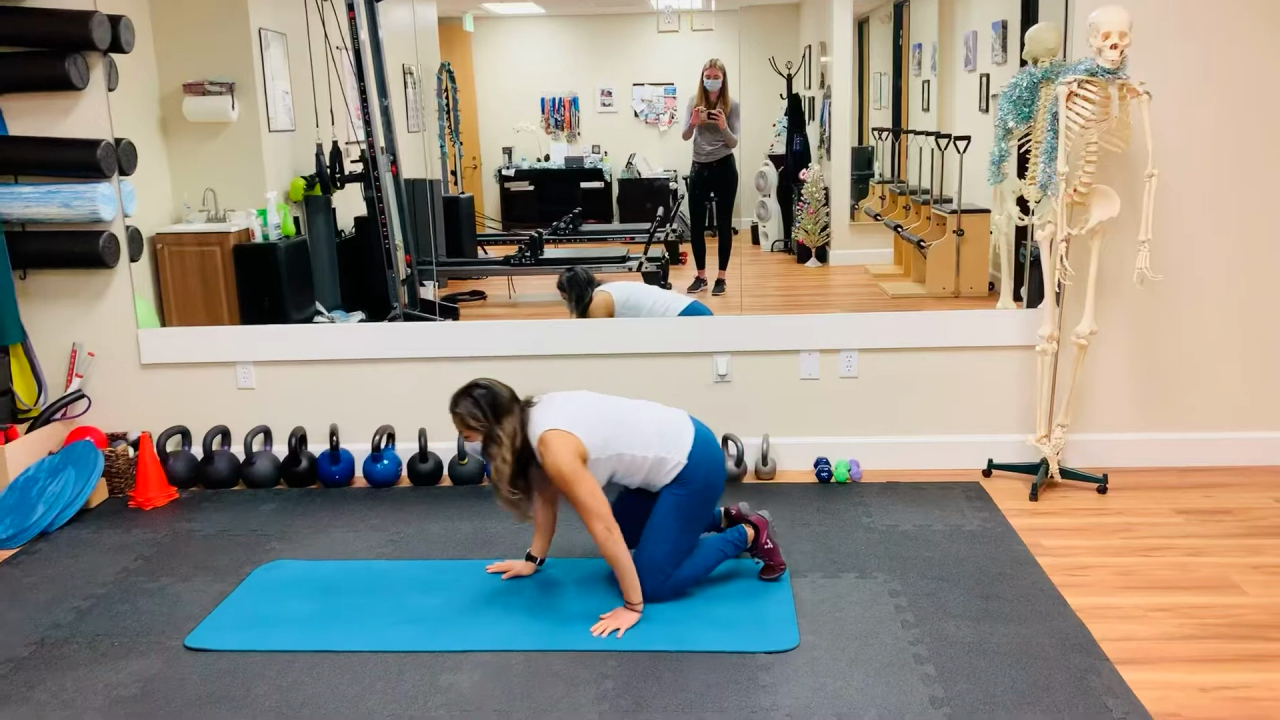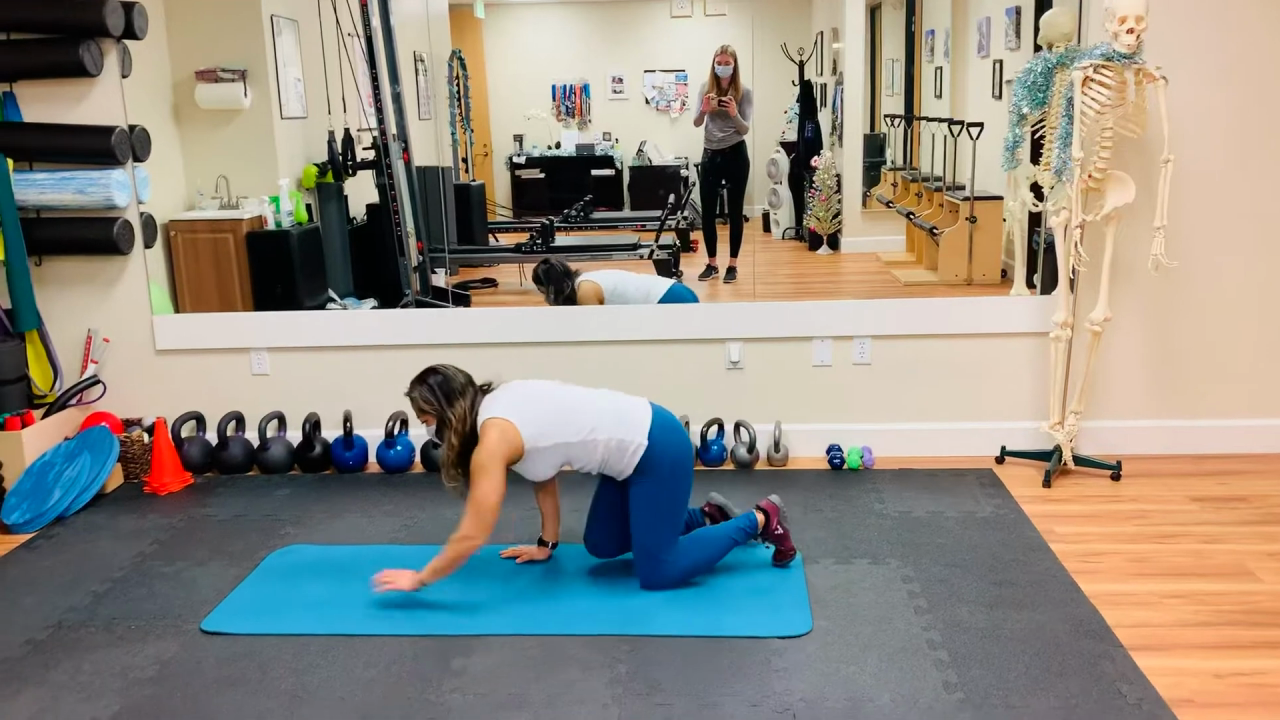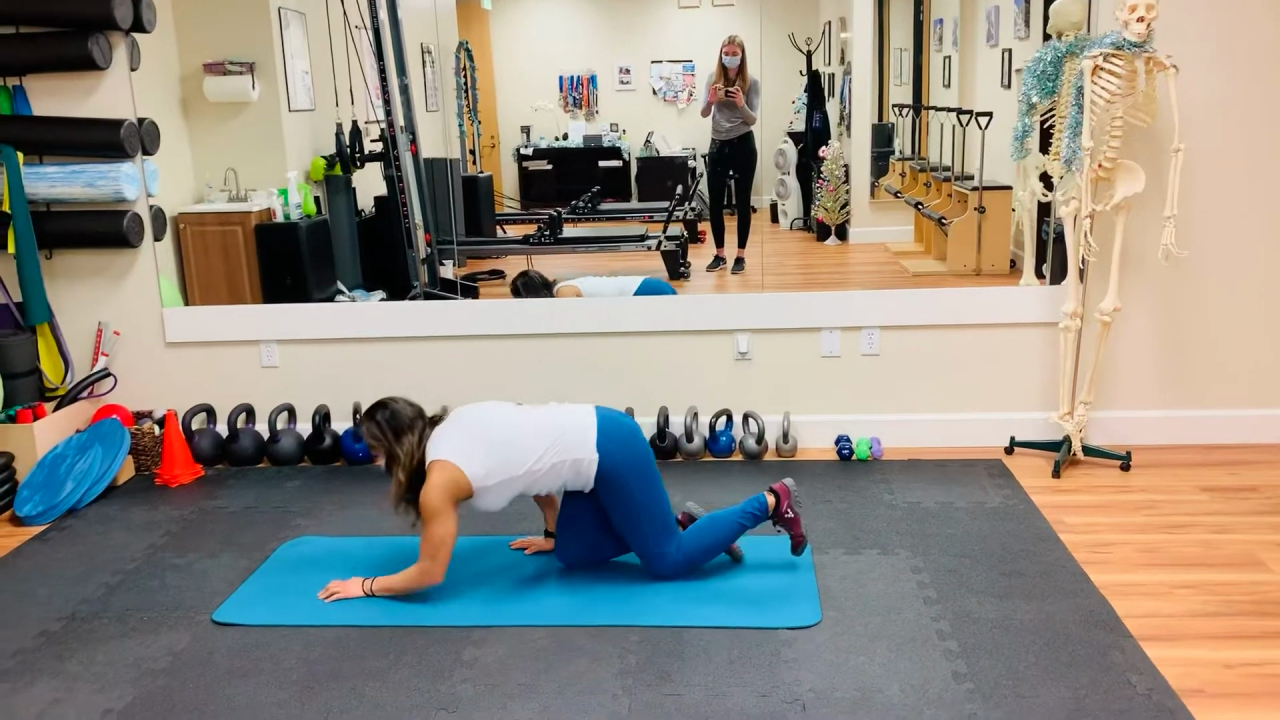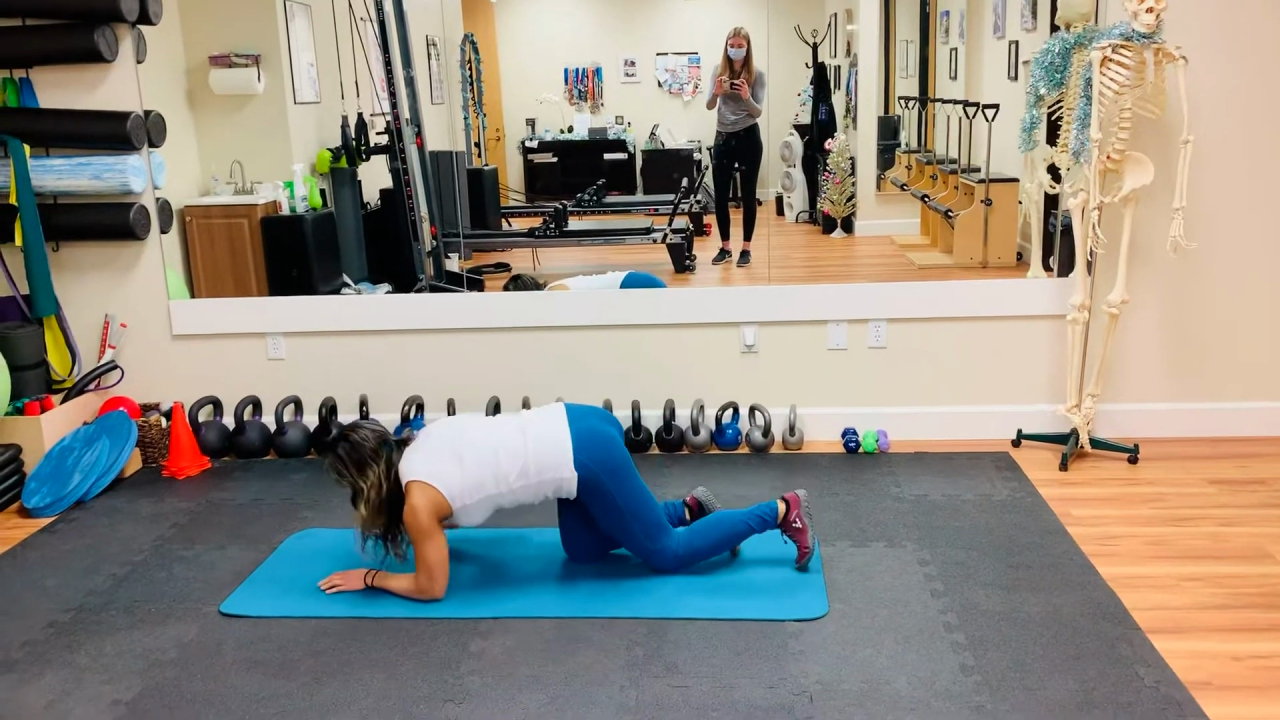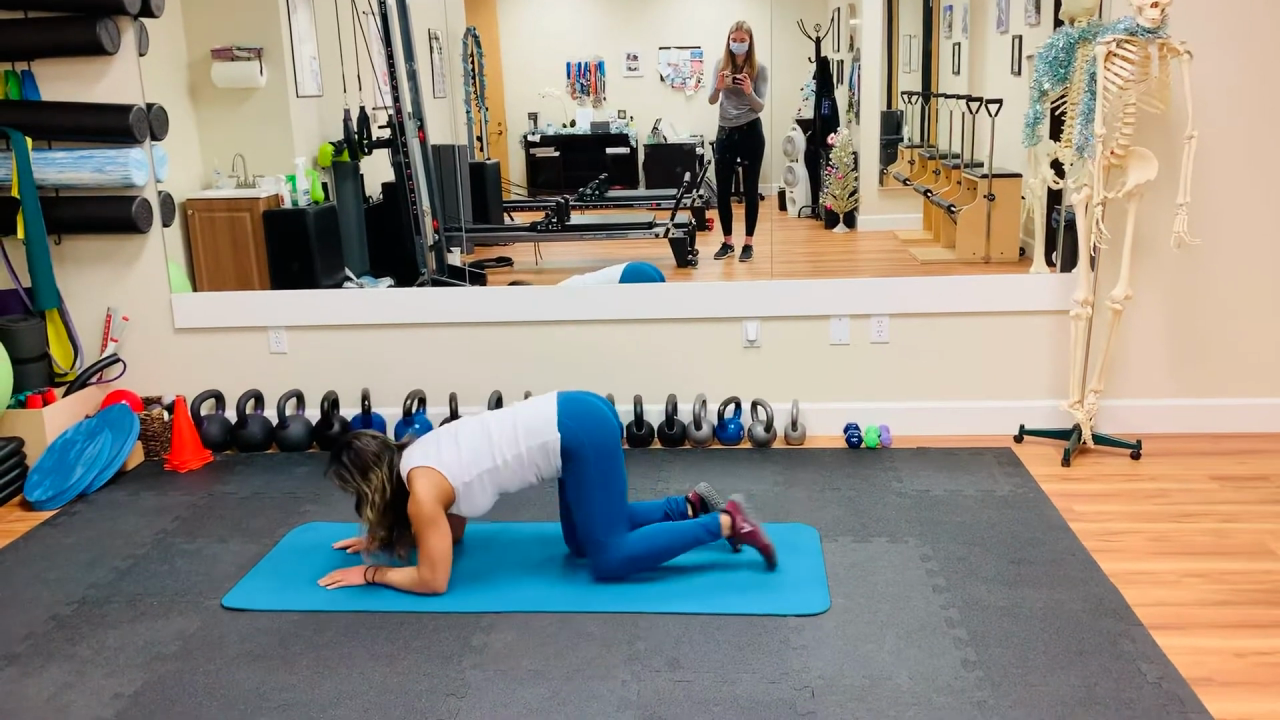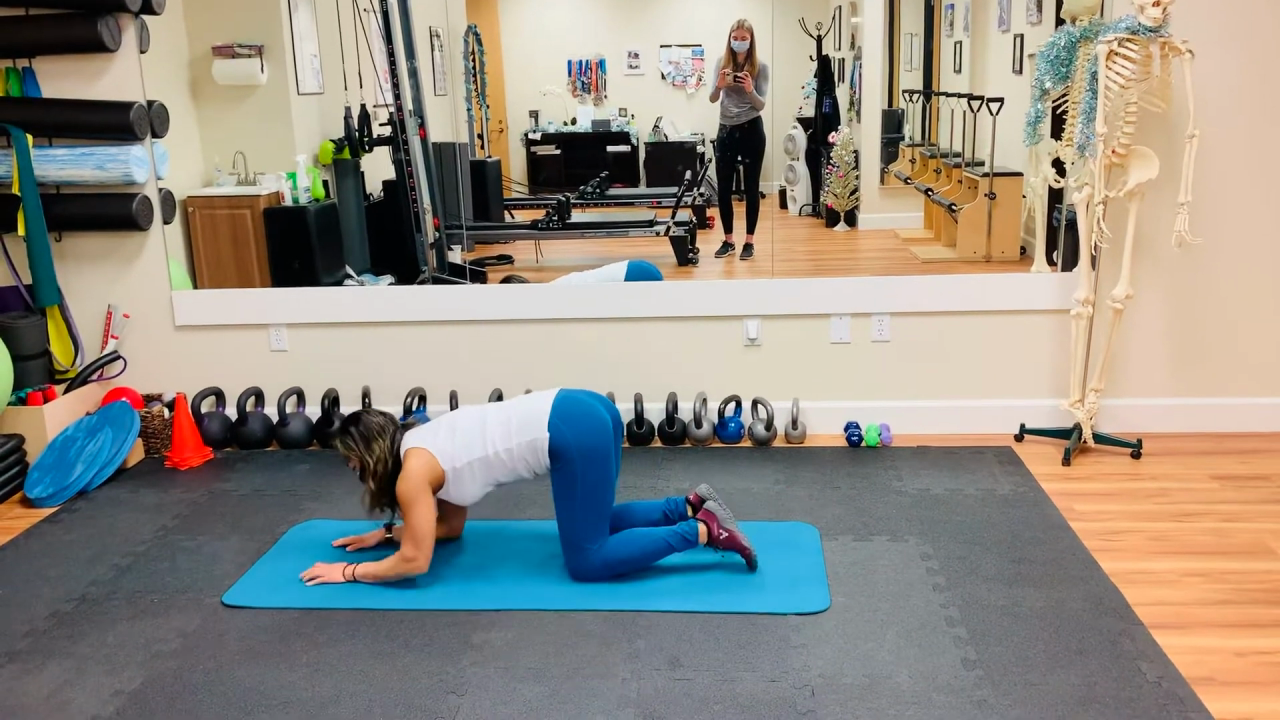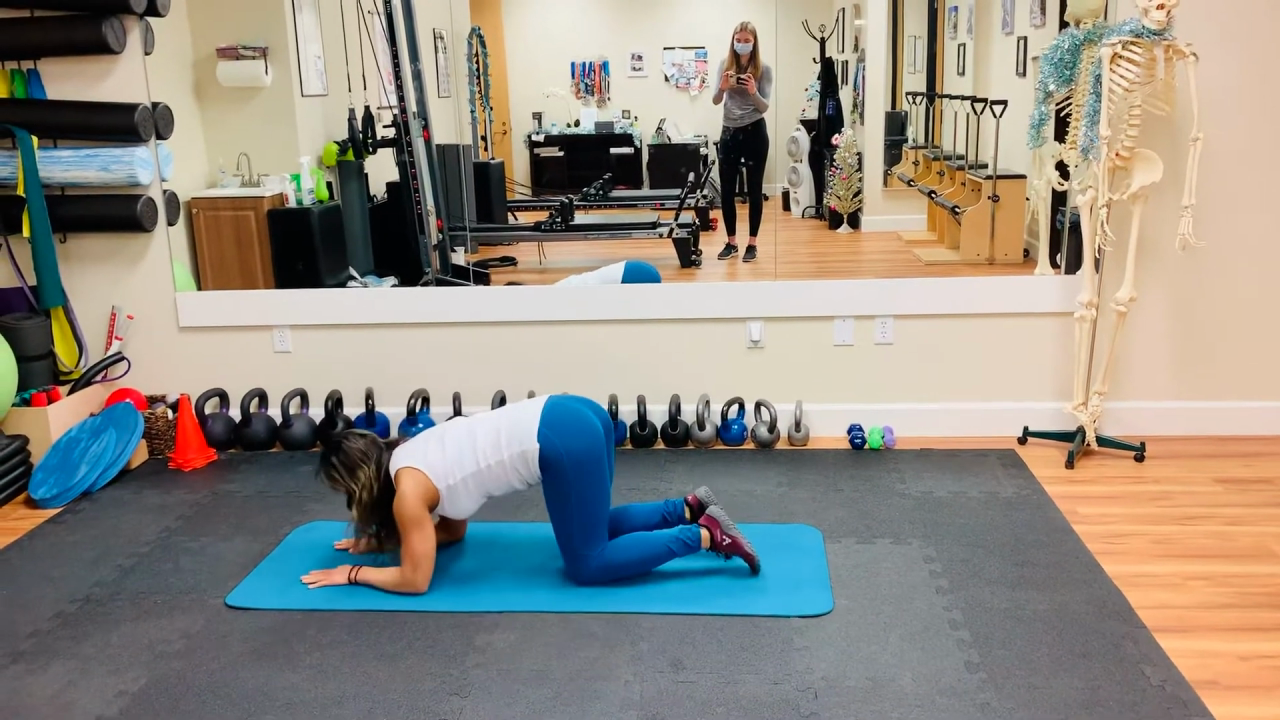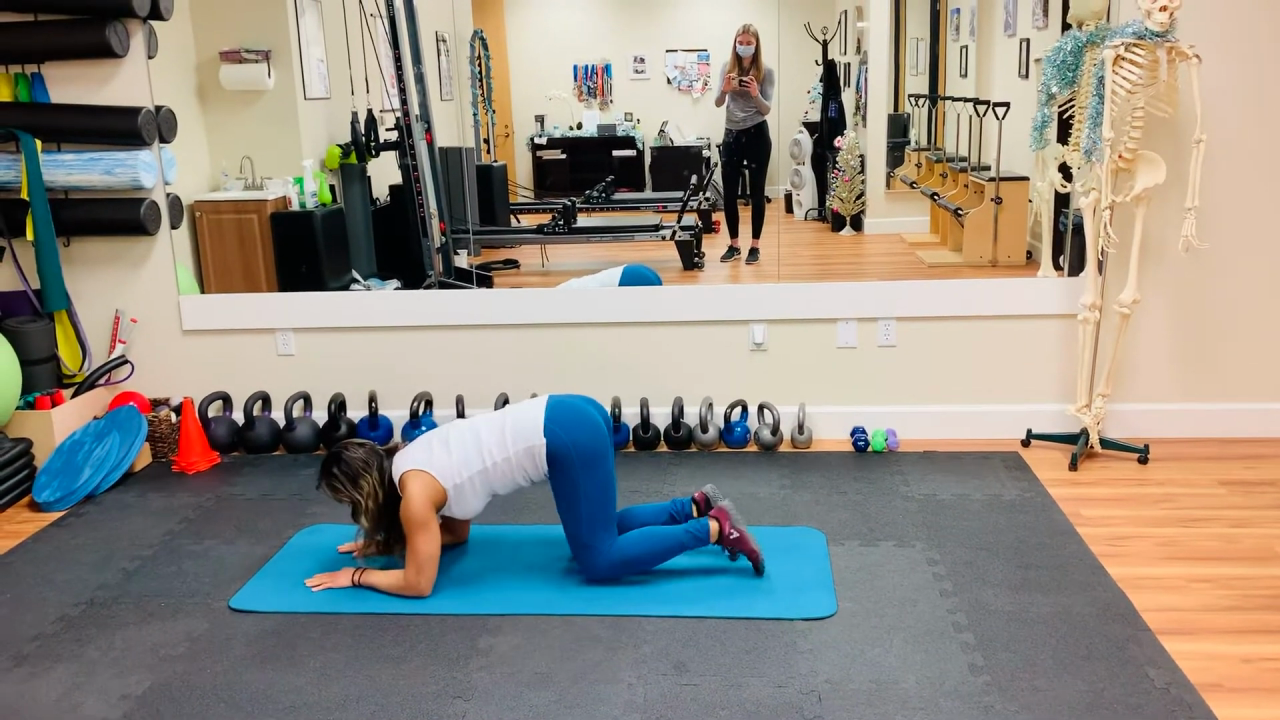
dt=0.4s
person 1, frame 1
left shoulder: (554, 446)
right shoulder: (533, 417)
left elbow: (604, 529)
right elbow: (546, 496)
left wrist: (633, 606)
right wrist: (532, 559)
left hip: (696, 464)
right hip: (674, 447)
left knee: (653, 582)
right knee: (626, 536)
left ankle: (748, 533)
right ankle: (724, 518)
person 1, frame 2
left shoulder: (491, 439)
right shoulder: (498, 404)
left elbow: (472, 535)
right elbow: (543, 475)
left wrist: (418, 579)
right wrist: (547, 544)
left hip: (659, 449)
right hip: (642, 434)
left knee: (657, 573)
right knee: (599, 546)
left ankle: (759, 520)
right ankle: (706, 516)
person 1, frame 3
left shoulder: (439, 480)
right shoulder: (457, 423)
left elbow: (430, 573)
left wrist: (365, 586)
right wrist: (551, 533)
left hip: (613, 455)
right hip: (601, 429)
left knee: (666, 561)
right knee: (574, 555)
left ankle: (770, 502)
right ankle: (681, 521)
person 1, frame 4
left shoulder: (419, 499)
right shoulder: (427, 435)
left elbow: (431, 587)
left wrist: (368, 577)
right wrist: (444, 523)
left hip: (587, 457)
right hip: (578, 422)
left knee: (664, 553)
right knee: (581, 549)
left ankle: (780, 511)
right ankle: (689, 508)
person 1, frame 5
left shoulder: (421, 490)
right shoulder: (417, 454)
left elbow: (433, 581)
right elbow: (451, 530)
left wrist: (369, 573)
right wrist: (380, 536)
left hip: (580, 431)
right hip: (577, 412)
left knee: (610, 558)
right knee: (582, 542)
left ankle: (727, 523)
right ankle: (691, 504)
person 1, frame 6
left shoulder: (414, 471)
right shoulder: (427, 447)
left elbow: (415, 561)
right elbow: (450, 527)
left wrist: (349, 572)
right wrist: (386, 533)
left hip: (574, 432)
right hip: (586, 411)
left knee: (587, 561)
right knee: (590, 525)
left ankle: (703, 531)
right ankle: (692, 506)
person 1, frame 7
left shoulder: (407, 490)
right shoulder: (411, 454)
left elbow: (415, 580)
right elbow: (451, 529)
left wrist: (351, 573)
right wrist: (382, 539)
left hip: (564, 441)
right hip: (574, 415)
left knee: (587, 565)
right knee: (591, 530)
left ankle: (704, 535)
right ankle: (689, 508)
person 1, frame 8
left shoulder: (414, 492)
right shoulder: (405, 457)
left elbow: (418, 583)
right elbow: (454, 531)
left wrist: (356, 575)
right wrist: (381, 542)
left hip: (568, 436)
right hip: (572, 416)
left knee: (599, 561)
right knee: (594, 534)
left ankle: (713, 527)
right ankle: (695, 506)
person 2, frame 1
left shoulder: (732, 105)
right shoulder: (694, 102)
left elbow: (734, 143)
right elbow: (685, 136)
left wrist: (723, 127)
right wrist: (693, 123)
left hip: (724, 168)
right hip: (699, 168)
left knee: (723, 224)
right knee: (696, 224)
left ankle: (721, 277)
right ankle: (701, 276)
person 2, frame 2
left shoulder: (744, 92)
right shoulder: (706, 88)
left elbow: (745, 129)
right elbow: (697, 124)
left wrist: (734, 114)
right wrist: (704, 110)
left hip: (735, 155)
right hip: (710, 154)
left knee: (734, 211)
right knee: (707, 212)
left ankle: (732, 265)
right ankle: (712, 264)
person 2, frame 3
left shoulder: (751, 82)
right shoulder: (713, 78)
left elbow: (753, 120)
right elbow: (704, 114)
left wrist: (741, 104)
right wrist: (710, 100)
left hip: (743, 145)
right hip: (718, 145)
left knee: (742, 202)
right knee: (715, 203)
left ankle: (740, 256)
right ankle: (720, 255)
person 2, frame 4
left shoulder: (756, 74)
right shoulder: (718, 70)
left elbow: (758, 112)
right elbow: (709, 106)
left wrist: (746, 97)
right wrist: (716, 93)
left hip: (748, 138)
right hip: (723, 137)
left knee: (748, 195)
right knee: (720, 195)
left ankle: (746, 248)
right ankle: (725, 247)
person 2, frame 5
left shoulder: (759, 68)
right shoulder: (721, 64)
left elbow: (760, 107)
right elbow: (711, 101)
left wrist: (749, 92)
right wrist: (718, 87)
left hip: (750, 132)
right hip: (725, 132)
left knee: (750, 190)
right knee: (723, 190)
left ankle: (748, 243)
right ankle: (727, 242)
person 2, frame 6
left shoulder: (760, 67)
right shoulder: (722, 63)
left elbow: (761, 105)
right elbow: (712, 99)
left wrist: (749, 90)
right wrist: (719, 86)
left hip: (751, 130)
right hip: (726, 130)
left knee: (751, 188)
right knee: (724, 188)
left ankle: (749, 242)
right ankle: (728, 240)
person 2, frame 7
left shoulder: (764, 69)
right shoulder: (725, 65)
left elbow: (765, 107)
right elbow: (716, 101)
left wrist: (753, 92)
right wrist: (722, 87)
left hip: (754, 132)
right hip: (729, 132)
left knee: (754, 190)
right knee: (727, 190)
left ankle: (752, 244)
right ankle: (731, 242)
person 2, frame 8
left shoulder: (765, 72)
right shoulder: (727, 68)
left elbow: (767, 109)
right elbow: (718, 104)
left wrist: (755, 94)
right wrist: (725, 90)
left hip: (757, 135)
right hip: (731, 134)
left knee: (756, 192)
right knee: (729, 193)
left ankle: (754, 246)
right ankle: (734, 245)
